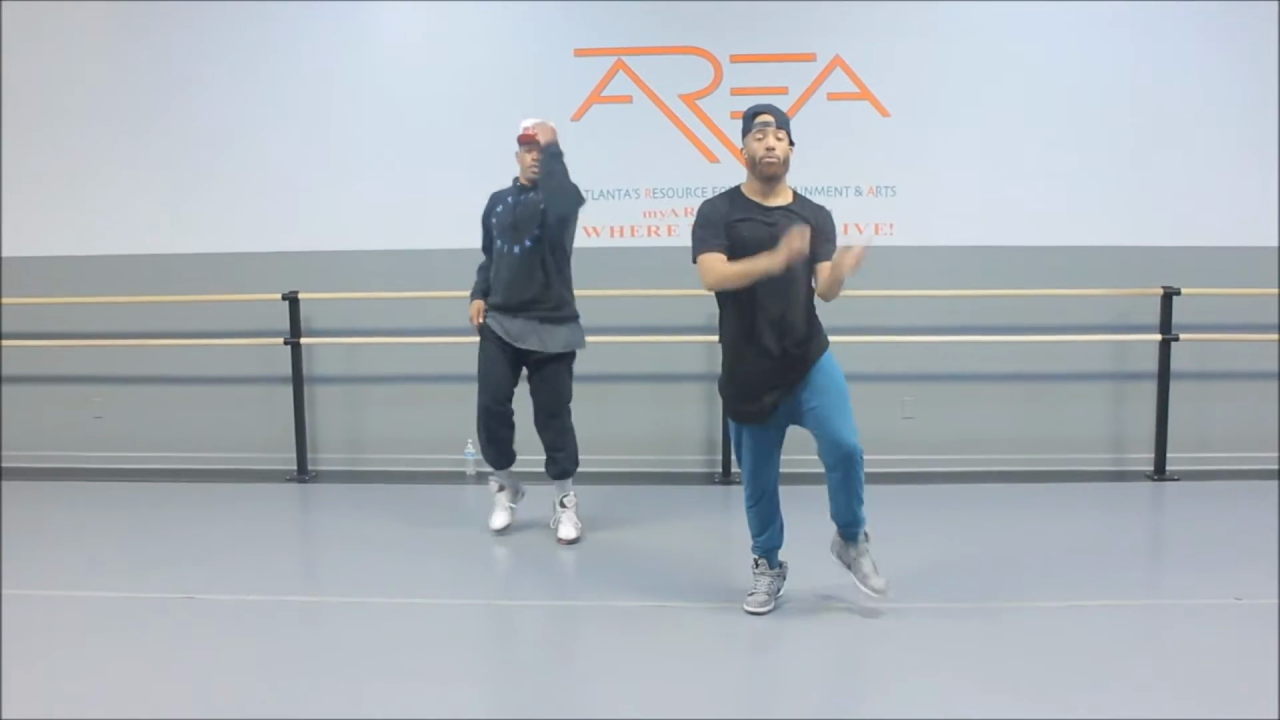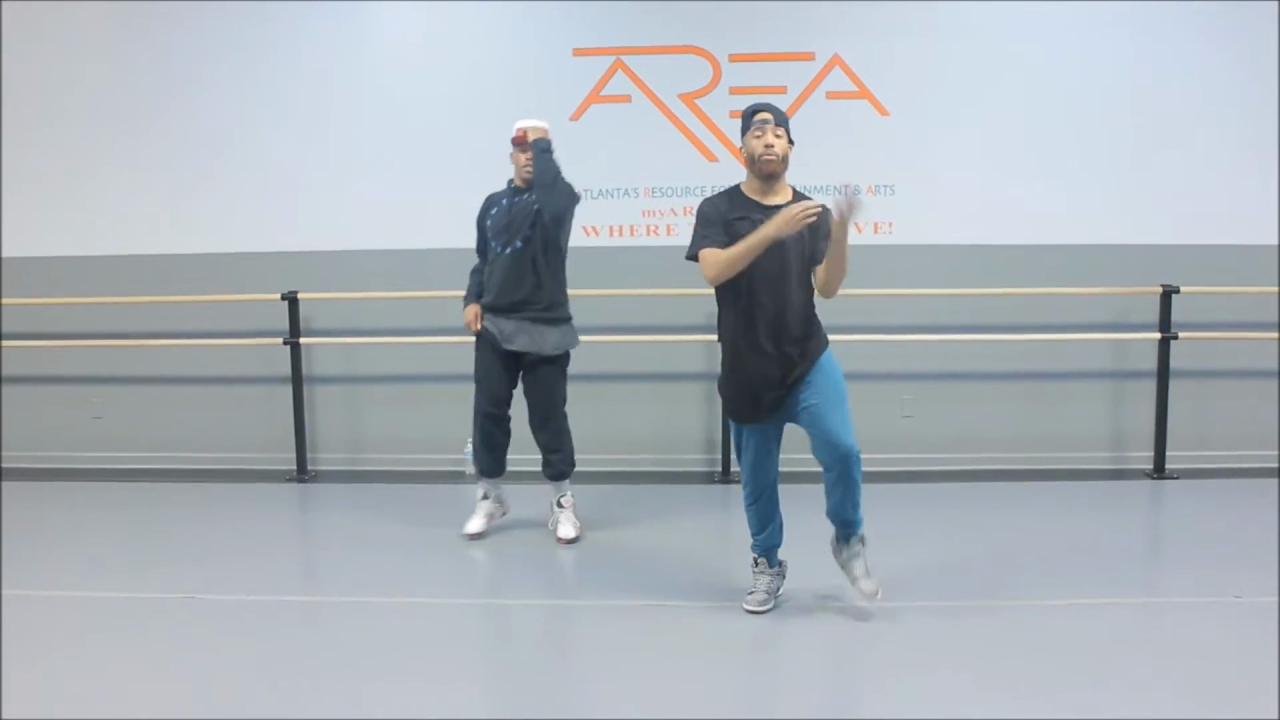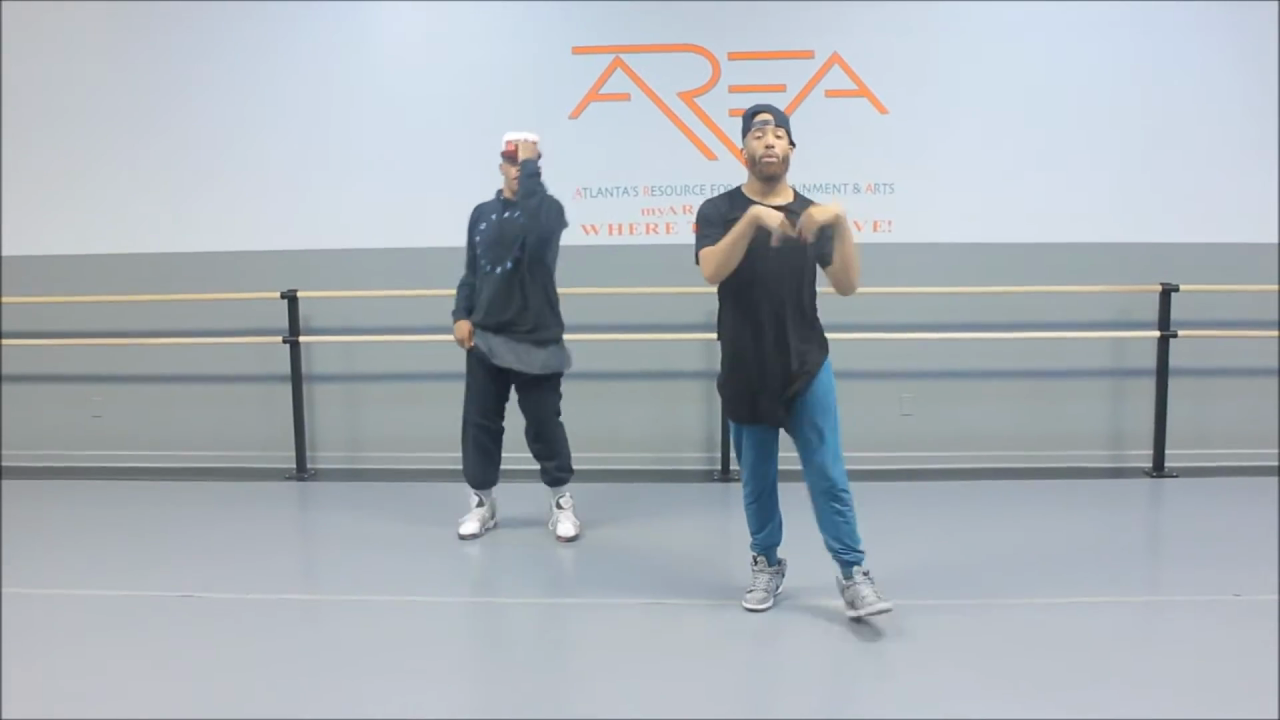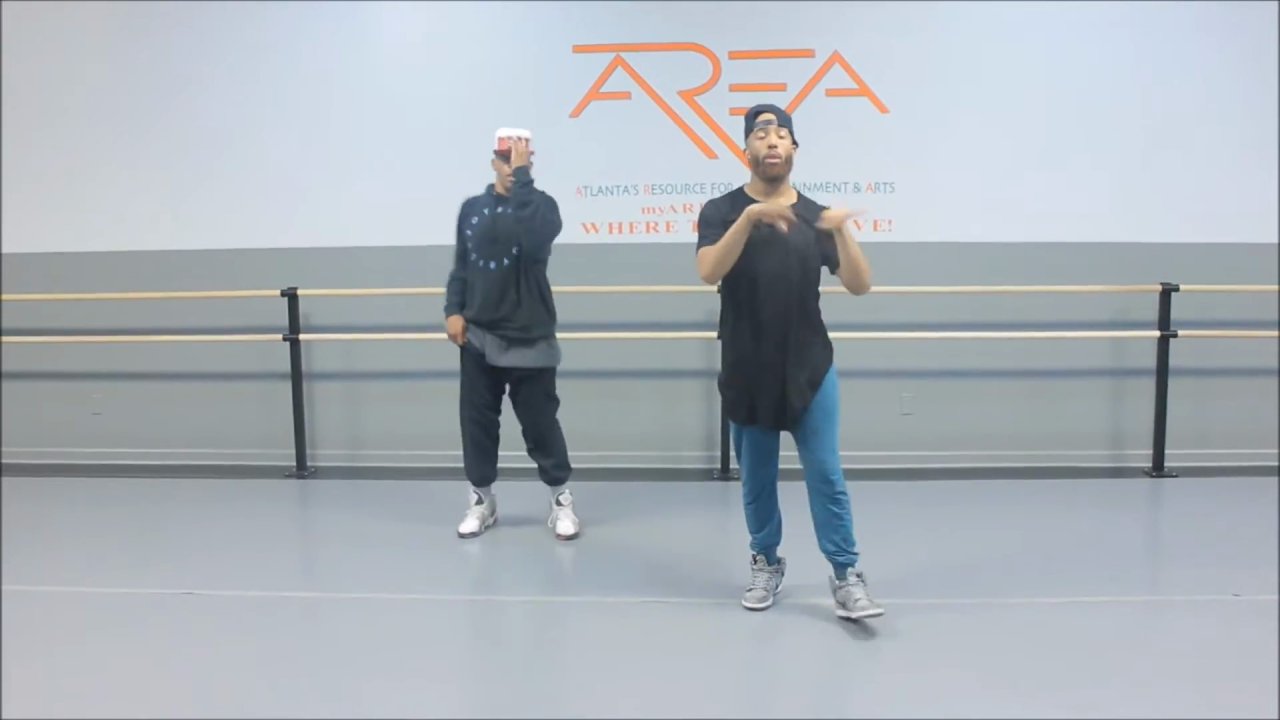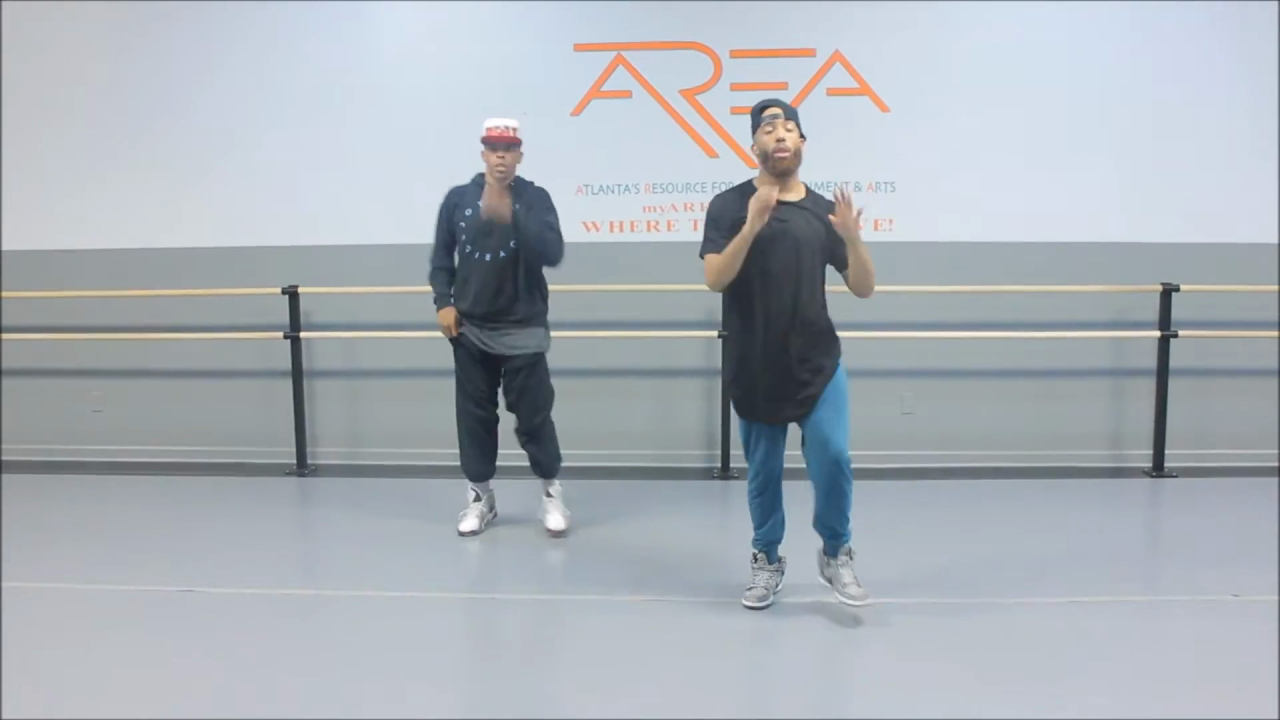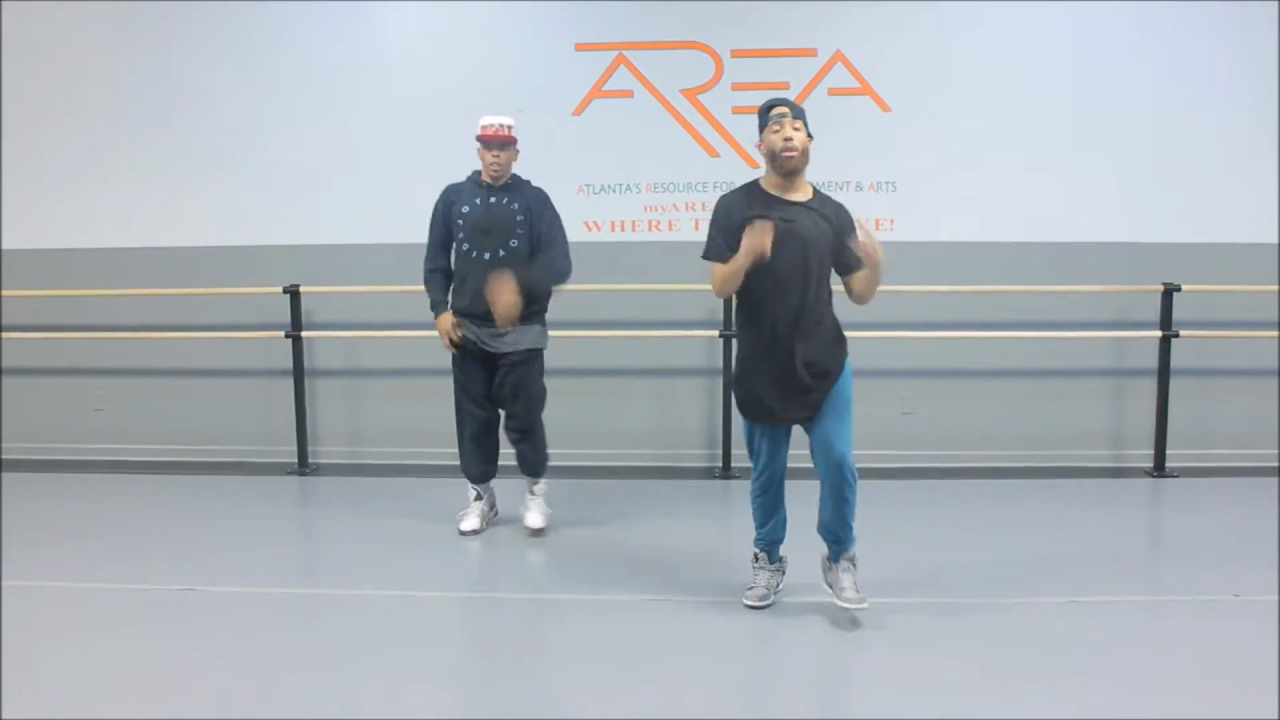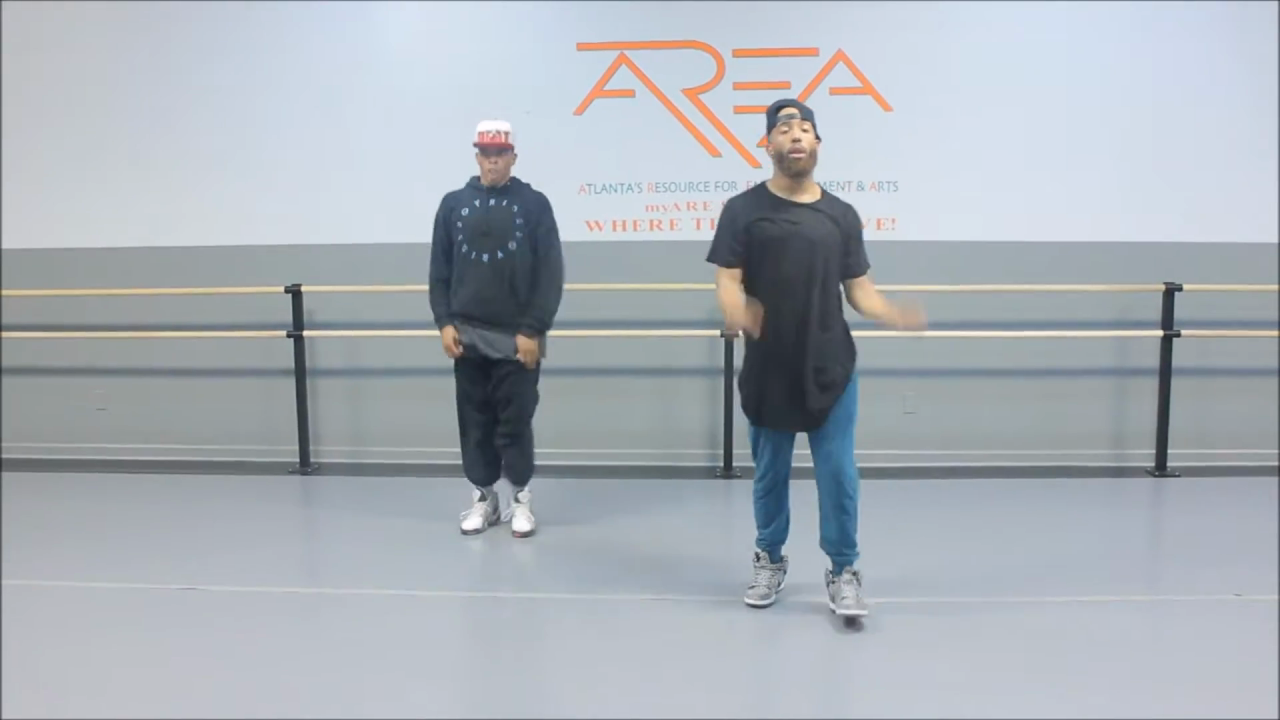
dt=0.1s
person 1, frame 1
left shoulder: (812, 214)
right shoulder: (718, 211)
left elbow: (827, 289)
right elbow: (713, 276)
left wrist: (842, 267)
right wrist: (775, 260)
left hip: (809, 357)
right hip: (748, 370)
left knee: (845, 449)
right knee: (758, 477)
left ankle: (851, 537)
right ankle: (768, 566)
person 1, frame 2
left shoulder: (811, 211)
right shoulder: (717, 209)
left elbow: (828, 287)
right elbow: (714, 271)
left wrist: (840, 232)
right wrist: (772, 230)
left hip: (808, 357)
right hip: (747, 368)
left knee: (841, 450)
right knee: (757, 476)
left ankle: (848, 539)
right ankle: (767, 565)
person 1, frame 3
left shoulder: (813, 215)
right shoulder: (720, 210)
left elbow: (846, 285)
right elbow: (712, 271)
left wrist: (839, 228)
right wrist: (753, 219)
left hip: (807, 364)
right hip: (746, 371)
left knee: (827, 473)
right knee: (758, 477)
left ankle: (853, 576)
right ankle: (766, 564)
person 1, frame 4
left shoulder: (815, 216)
right shoulder: (722, 210)
left elbow: (860, 286)
right elbow: (708, 272)
left wrist: (842, 232)
right wrist: (750, 217)
left hip: (810, 367)
right hip: (748, 372)
left knee: (826, 475)
right knee: (757, 477)
left ankle: (846, 576)
right ankle: (766, 563)
person 1, frame 5
left shoulder: (825, 210)
right shoulder: (729, 205)
left elbow: (862, 287)
right elbow: (715, 279)
left wrist: (852, 235)
right wrist: (751, 224)
left hip: (818, 361)
right hip: (755, 366)
left knee: (832, 458)
right knee: (763, 471)
left ankle: (836, 554)
right ankle: (766, 561)
person 1, frame 6
left shoulder: (832, 212)
right shoulder: (735, 205)
left elbow: (861, 294)
right elbow: (721, 285)
left wrist: (872, 262)
right wrist: (746, 255)
left hip: (825, 363)
right hip: (762, 368)
left knee: (838, 465)
right knee: (767, 471)
left ankle: (839, 559)
right ankle: (768, 560)
person 1, frame 7
left shoulder: (842, 215)
right shoulder: (743, 210)
left elbow: (857, 290)
right elbow: (726, 285)
left wrist: (893, 315)
right wrist: (738, 313)
left hip: (833, 368)
right hip: (768, 373)
left knee: (838, 473)
right knee: (770, 472)
left ankle: (843, 573)
right ankle: (769, 561)
person 2, frame 1
left shoulder: (562, 196)
right shoulder: (498, 201)
left elbow: (561, 204)
left wrist: (552, 148)
right wrist: (478, 295)
left hip: (550, 324)
right hip: (499, 322)
left knee: (552, 414)
right knee: (492, 406)
left ankle: (565, 501)
right ankle: (506, 486)
person 2, frame 2
left shoulder: (557, 196)
right shoulder: (492, 203)
left elbow: (554, 201)
left wrist: (544, 145)
right wrist: (472, 299)
left hip: (544, 325)
right hip: (494, 324)
left knee: (547, 416)
right knee: (489, 410)
left ankle: (562, 501)
right ankle: (489, 498)
person 2, frame 3
left shoulder: (546, 206)
right shoulder: (481, 214)
left elbow: (537, 232)
left wrist: (531, 168)
right wrist: (461, 314)
left hip: (537, 340)
right hip: (485, 340)
left knee: (543, 425)
right knee: (479, 424)
left ankle: (562, 502)
right ankle: (482, 503)
person 2, frame 4
left shoulder: (541, 204)
right shoulder: (472, 208)
left elbow: (535, 240)
right elbow: (461, 266)
left wrist: (523, 175)
right wrist: (453, 309)
left hip: (529, 337)
right hip: (479, 336)
left knee: (540, 424)
right knee: (477, 421)
left ankle: (561, 500)
right ankle: (482, 500)
person 2, frame 5
left shoulder: (535, 198)
right shoulder: (458, 199)
left elbow: (551, 252)
right elbow: (442, 258)
left wrist: (508, 215)
right wrist: (443, 302)
left hip: (523, 330)
right hip: (471, 330)
left knee: (533, 414)
right knee: (474, 415)
left ankle: (551, 493)
right ankle: (480, 497)
person 2, frame 6
left shoulder: (534, 198)
right shoulder: (454, 196)
left elbow: (558, 262)
right elbow: (436, 259)
left wrist: (521, 288)
right wrist: (440, 308)
left hip: (521, 329)
right hip: (469, 329)
left knee: (524, 414)
right knee: (474, 416)
left ankle: (535, 492)
right ankle: (481, 497)
person 2, frame 7
left shoulder: (534, 203)
right shoulder: (453, 203)
left elbow: (551, 273)
right elbow: (439, 269)
left wrist: (536, 330)
right wrist: (443, 321)
left hip: (516, 337)
right hip: (467, 334)
left knee: (515, 421)
right knee: (475, 420)
left ankle: (520, 498)
right ankle: (482, 498)
